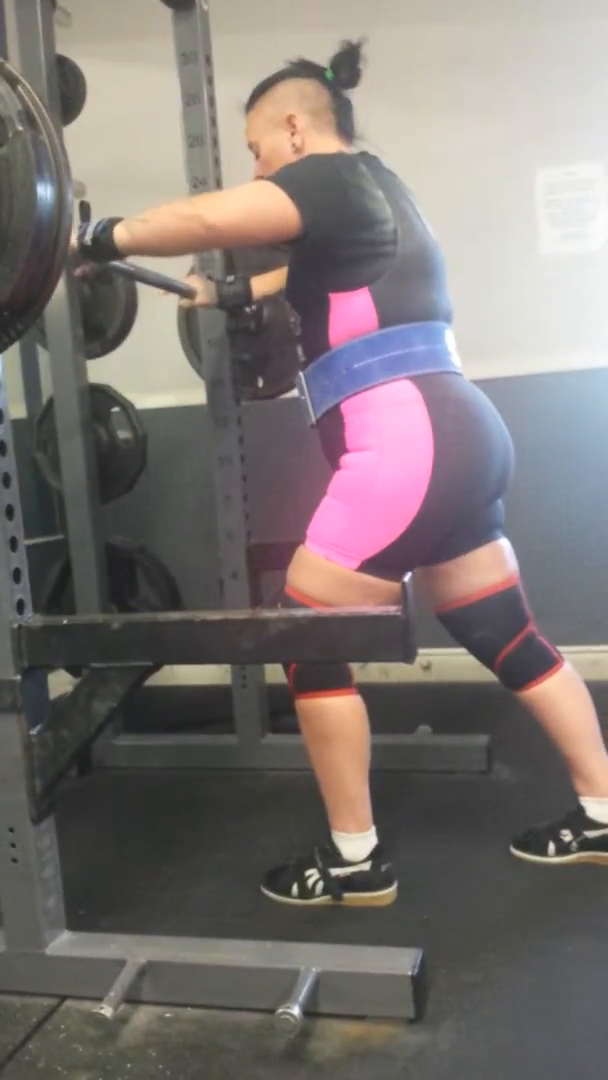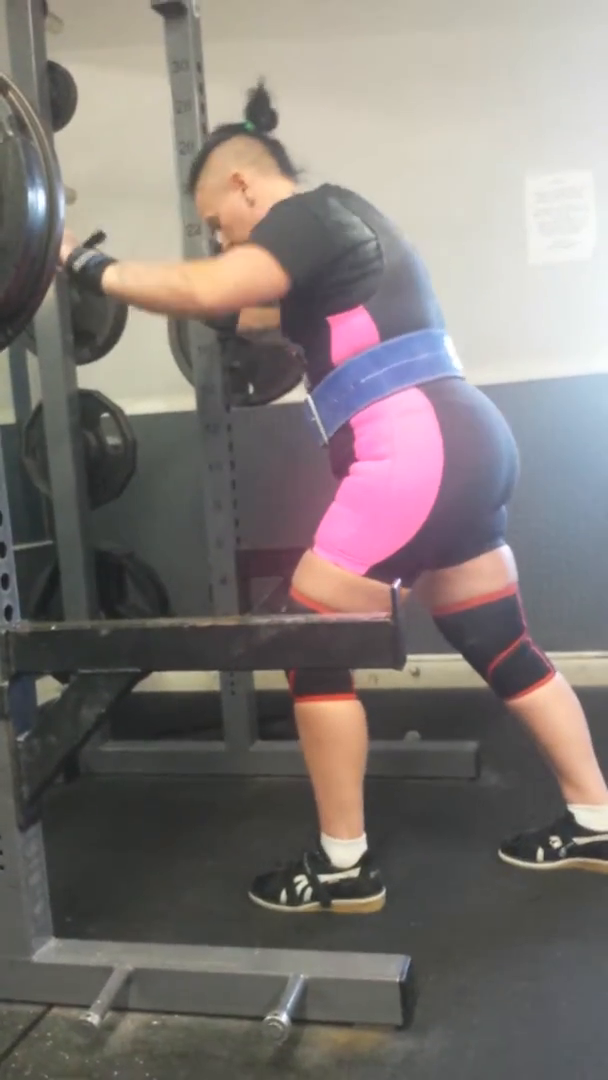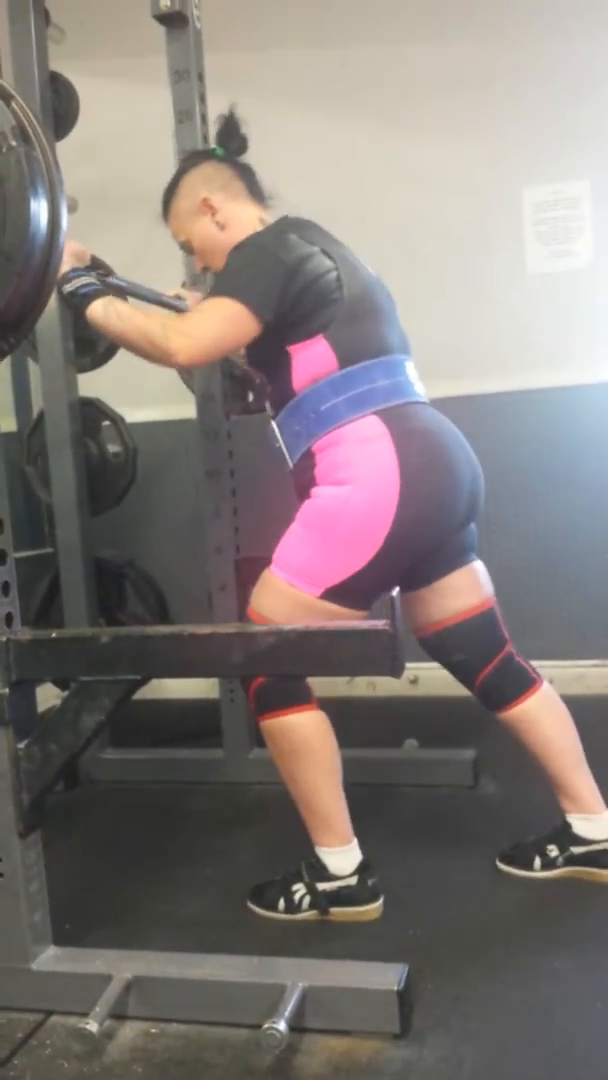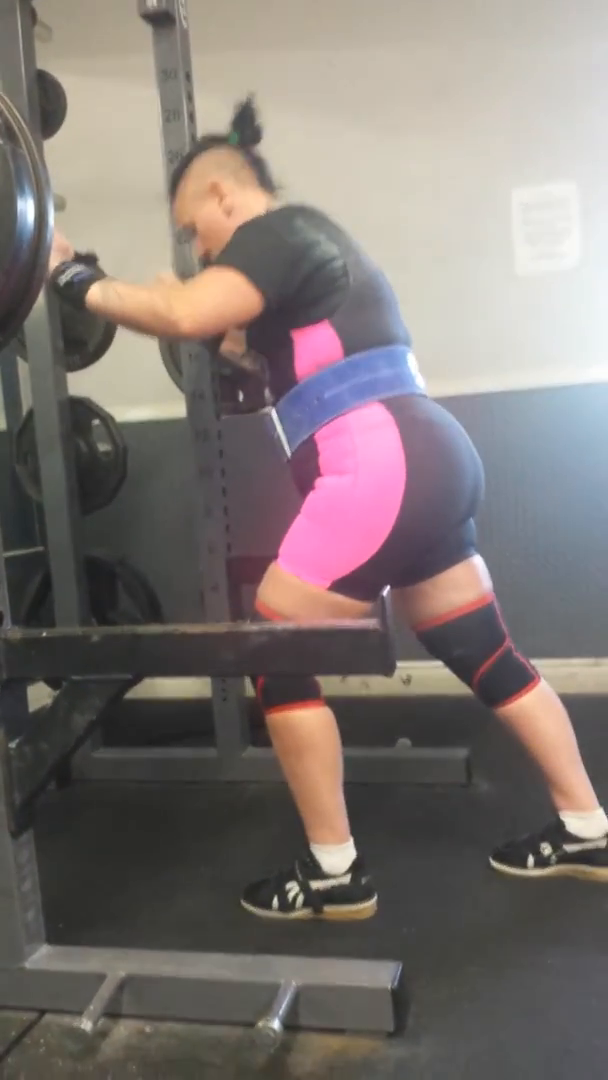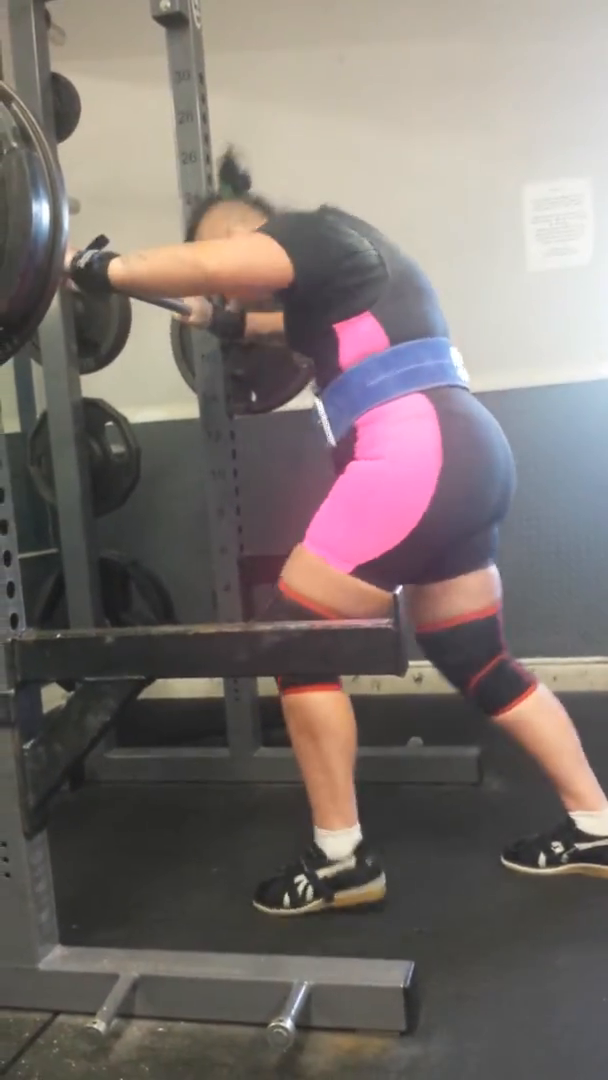
dt=0.7s
person 1, frame 1
left shoulder: (337, 178)
right shoulder: (367, 192)
left elbow: (214, 216)
left wrist: (104, 239)
right wrist: (232, 293)
left hip: (406, 445)
right hip: (457, 436)
right knee: (506, 639)
left ankle: (355, 860)
person 1, frame 2
left shoulder: (310, 214)
right shoulder: (340, 223)
left elbow: (204, 286)
right elbow: (304, 311)
left wrist: (89, 268)
right wrist: (236, 310)
left hip: (411, 454)
right hip: (463, 444)
right knee: (500, 646)
left ankle: (343, 865)
person 1, frame 3
left shoulder: (270, 249)
right shoulder: (311, 250)
left elbow: (184, 348)
left wrist: (81, 291)
right wrist: (210, 319)
left hip: (377, 479)
right hip: (432, 466)
left knee: (268, 664)
right knee: (486, 660)
left ankle: (340, 874)
person 1, frame 4
left shoulder: (276, 232)
right shoulder: (310, 240)
left elbow: (186, 314)
left wrist: (75, 279)
right wrist: (219, 332)
left hip: (378, 470)
right hip: (431, 460)
right knee: (483, 654)
left ankle: (334, 873)
person 1, frame 5
left shoulder: (316, 232)
right shoulder: (335, 255)
left elbow: (213, 264)
left wrist: (97, 268)
right wrist: (233, 324)
left hip: (415, 456)
right hip: (466, 454)
right knee: (475, 661)
left ankle: (342, 861)
